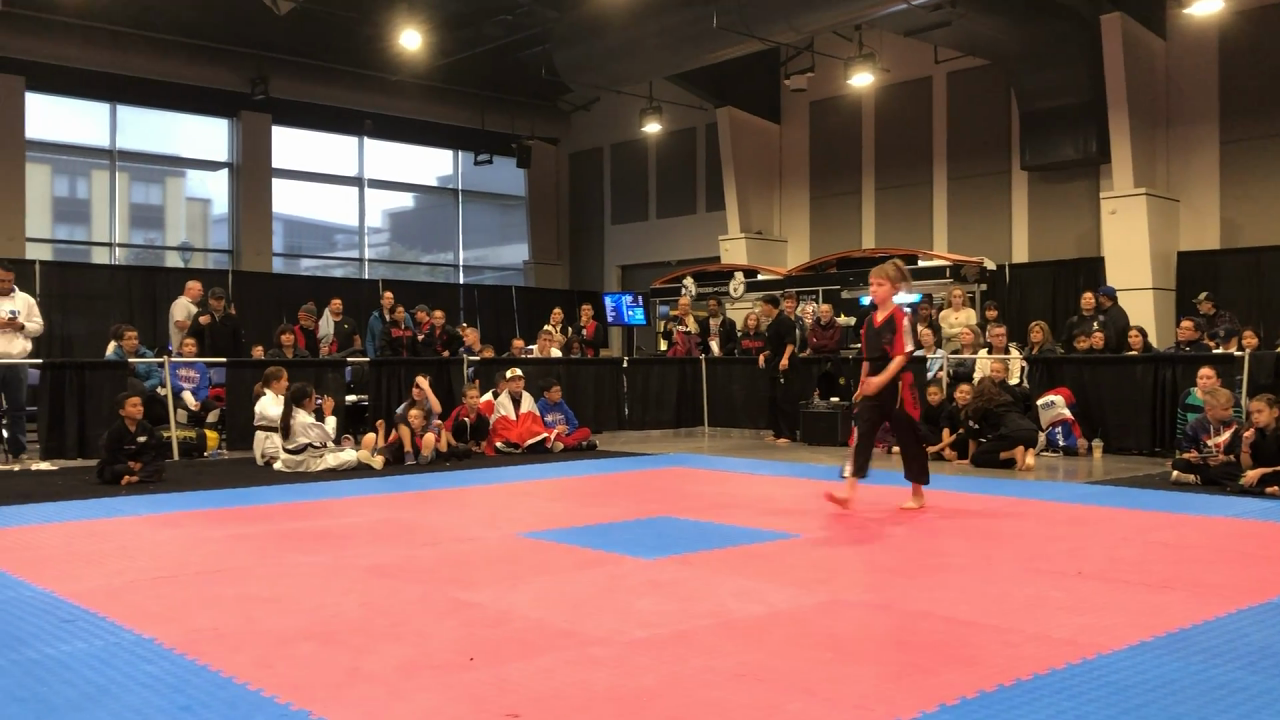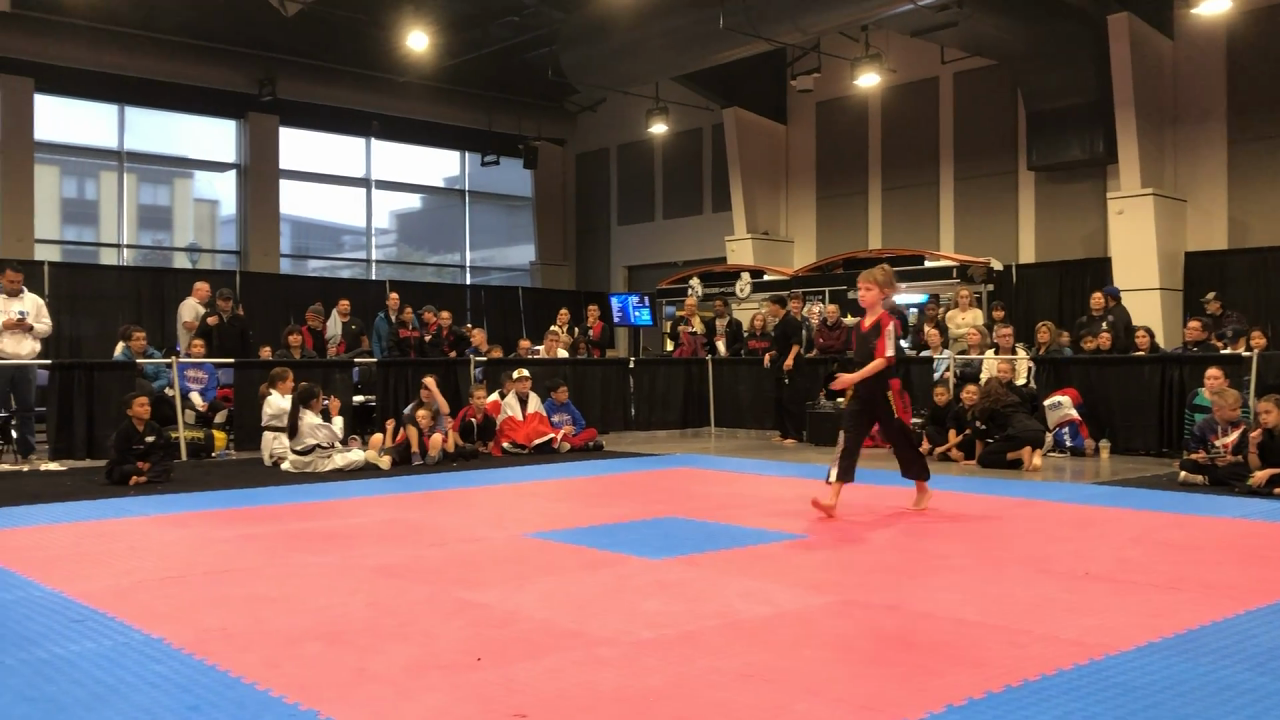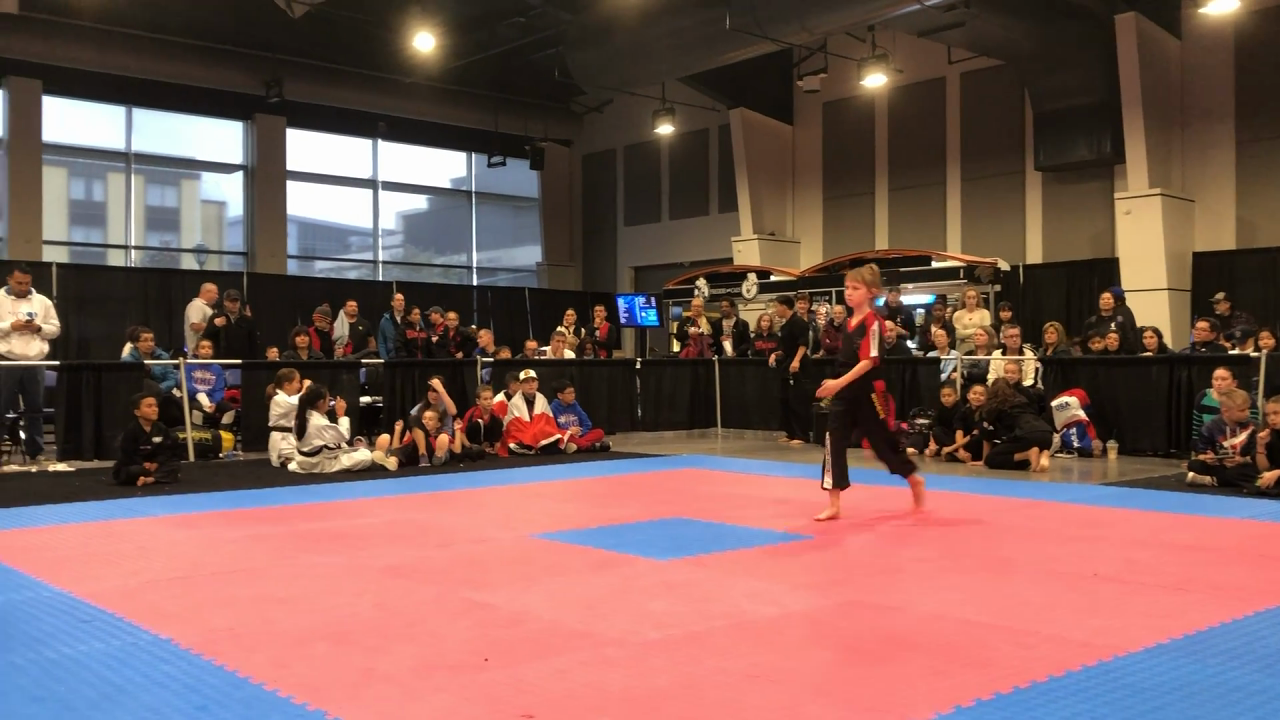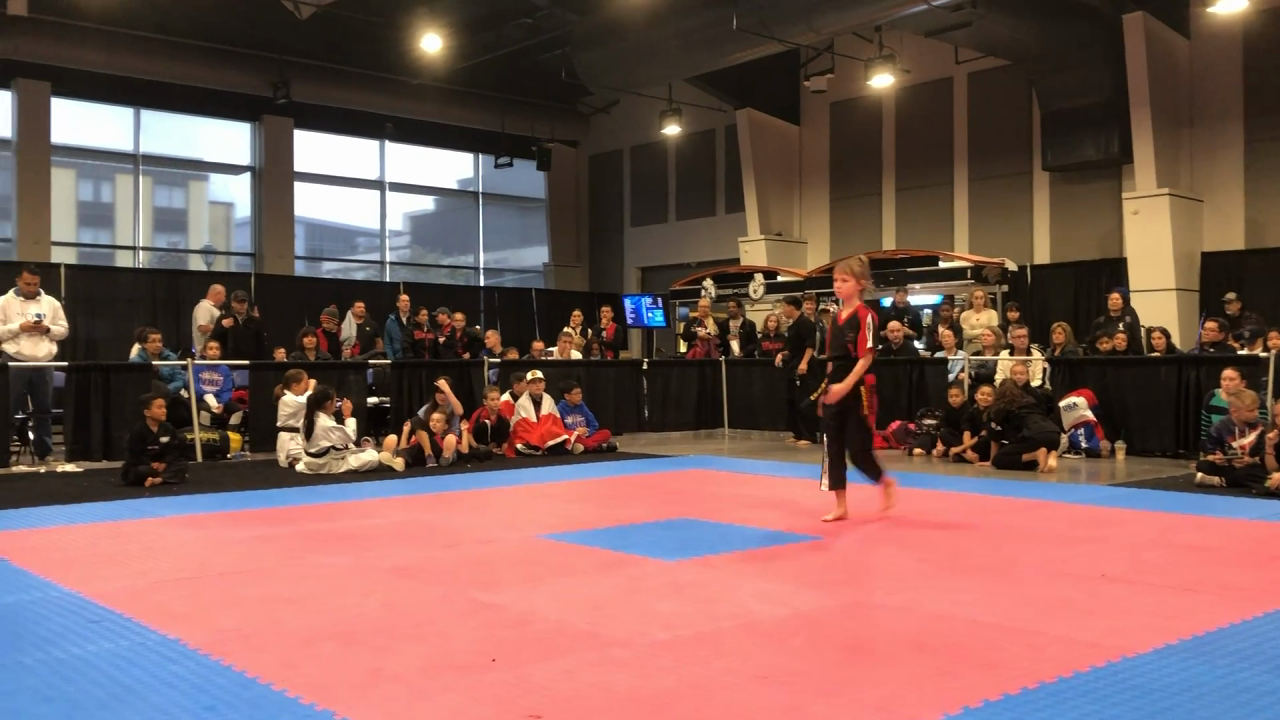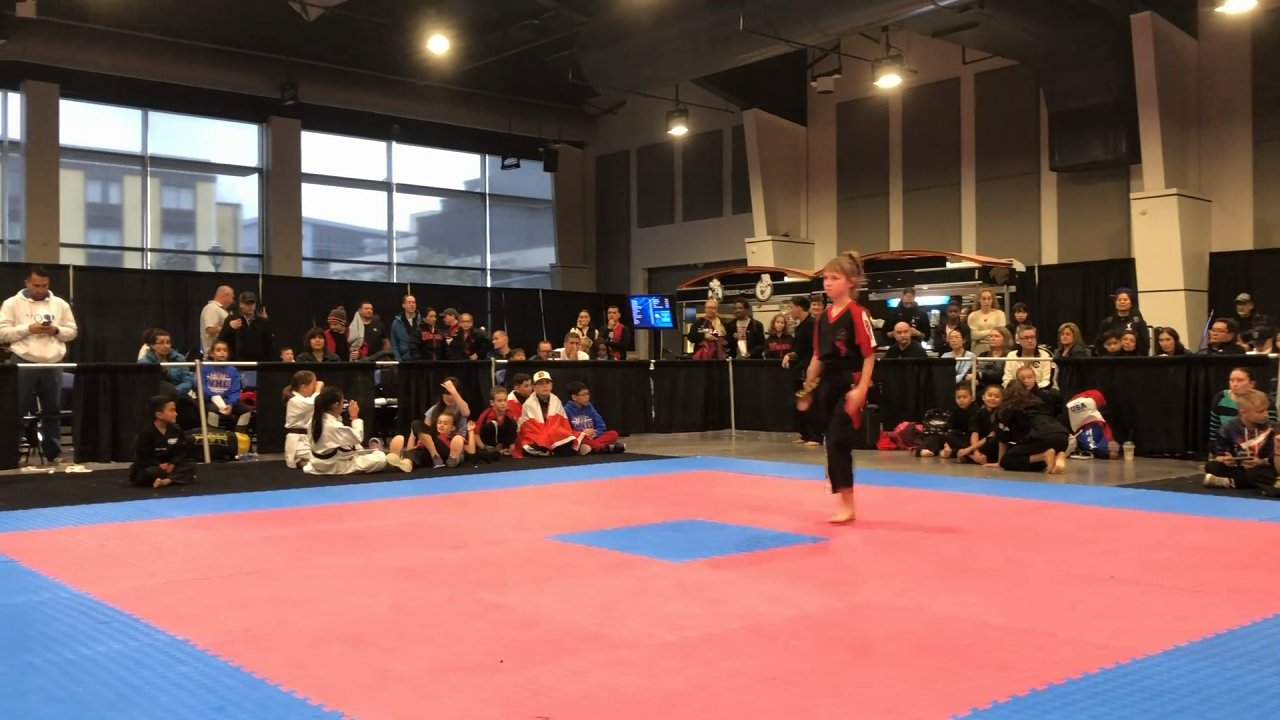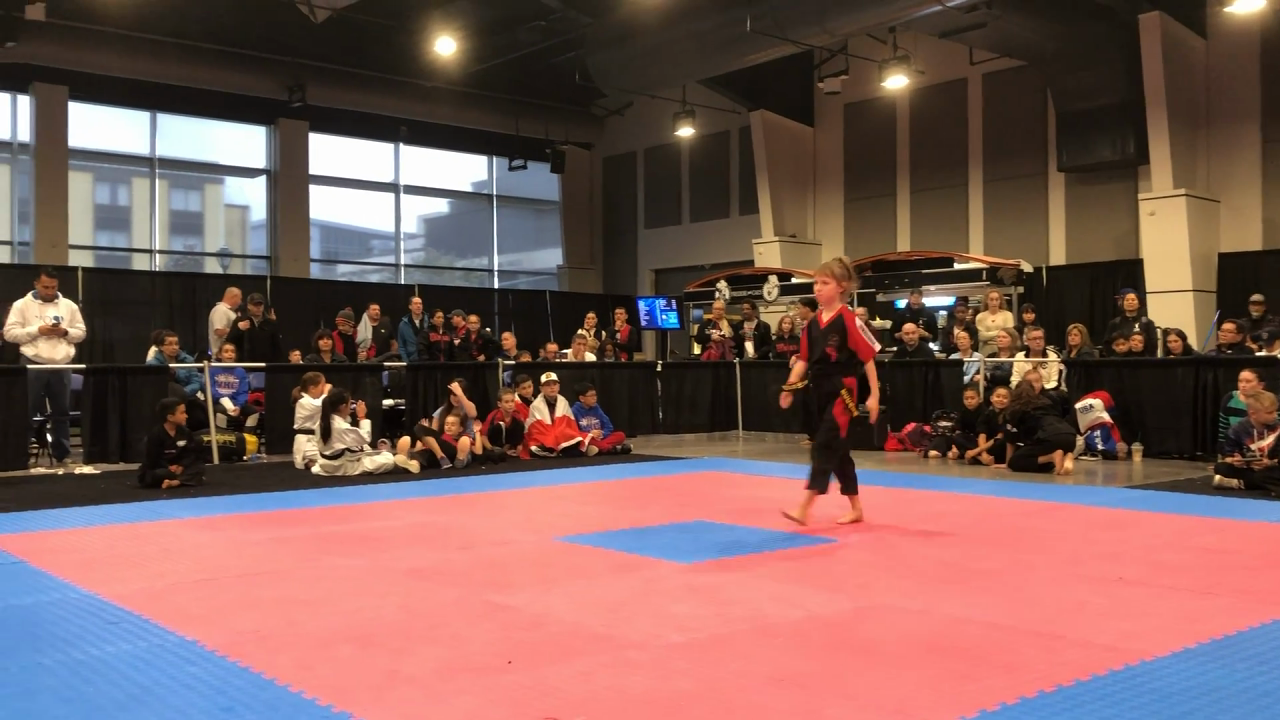
dt=0.1s
person 1, frame 1
left shoulder: (900, 318)
right shoulder: (870, 321)
left elbow: (902, 356)
left wrist: (883, 378)
right wrist: (861, 385)
left hip: (898, 385)
right hip: (872, 386)
left knee: (908, 438)
right knee: (861, 436)
left ankle: (919, 494)
right ankle: (848, 494)
person 1, frame 2
left shoulder: (887, 323)
right shoulder: (859, 326)
left elbow: (883, 361)
left wrist: (853, 378)
right wrist: (852, 388)
left hip: (885, 390)
right hip: (862, 391)
left knee: (902, 441)
right knee: (848, 440)
left ankle: (923, 490)
right ankle: (832, 500)
person 1, frame 3
left shoulder: (873, 323)
right shoulder: (847, 325)
left elbow: (868, 362)
left wrist: (839, 382)
left hip: (869, 392)
right hip: (846, 393)
left knee: (886, 446)
right knee: (834, 444)
left ankle: (916, 482)
right ankle: (834, 505)
person 1, frame 4
left shoulder: (865, 315)
right shoulder: (836, 319)
left elbow: (866, 356)
left wrist: (846, 385)
right wrist: (828, 388)
left hip: (859, 388)
right hip: (837, 388)
left knee: (858, 448)
right knee: (833, 445)
left ankle: (886, 483)
right ankle: (840, 505)
person 1, frame 5
left shoulder: (856, 314)
right shoulder: (824, 317)
left elbow: (869, 355)
left wrist: (862, 388)
right wrist: (807, 388)
left hip: (849, 384)
right hip: (828, 385)
left knee: (837, 443)
right knee: (839, 444)
left ankle: (846, 504)
right ankle: (848, 505)
person 1, frame 6
left shoulder: (848, 320)
right shoulder: (813, 323)
left elbow: (869, 358)
right elbow: (803, 360)
left wrist: (874, 394)
right wrist: (789, 387)
left hip: (840, 390)
right hip: (819, 389)
left knee: (823, 447)
right knee: (836, 451)
left ankle: (804, 509)
right ankle: (856, 508)
person 2, frame 1
left shoulder: (25, 300)
left elbow: (39, 327)
left wrist: (22, 326)
left hip: (17, 361)
left knee: (17, 407)
left ankle: (18, 450)
person 2, frame 2
left shoulder: (34, 301)
left elbow: (47, 328)
left wrist: (30, 327)
left hip: (26, 362)
left knee: (26, 408)
left ankle: (27, 450)
person 2, frame 3
left shoulder: (43, 302)
left elbow: (56, 329)
left wrist: (39, 328)
left hip: (34, 363)
left knee: (35, 409)
left ankle: (36, 451)
person 2, frame 4
left shoulder: (51, 303)
left elbow: (64, 330)
left wrist: (47, 329)
right wrist: (19, 327)
left hip: (43, 364)
left knee: (43, 410)
left ankle: (44, 452)
person 2, frame 5
left shoulder: (60, 305)
left elbow: (72, 331)
left wrist: (56, 331)
right wrist: (27, 329)
left hip: (52, 365)
right hip: (23, 363)
left knee: (52, 411)
right knee: (18, 410)
left ankle: (53, 453)
person 2, frame 6
left shoulder: (69, 306)
right shoulder: (22, 305)
left elbow: (81, 333)
right elbow: (10, 333)
left wrist: (65, 332)
right wrist: (37, 330)
left hip: (61, 366)
right hip: (33, 365)
left knee: (61, 412)
right knee: (28, 412)
left ankle: (62, 454)
